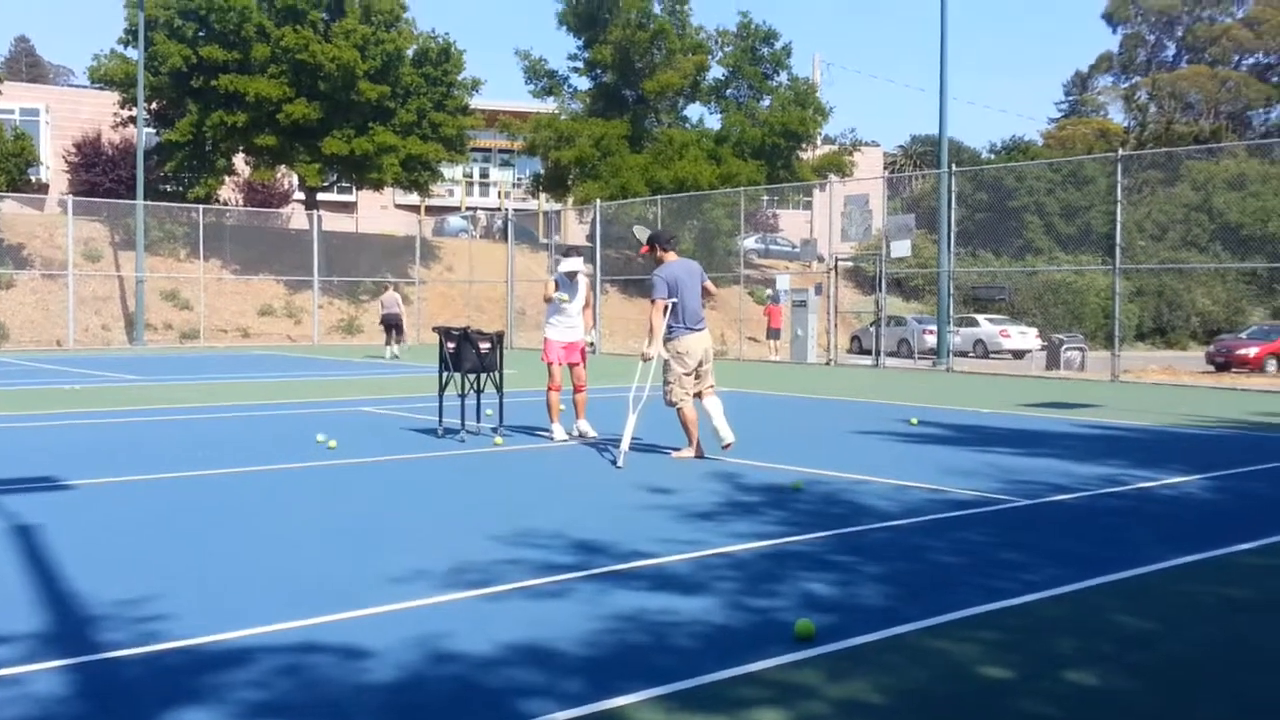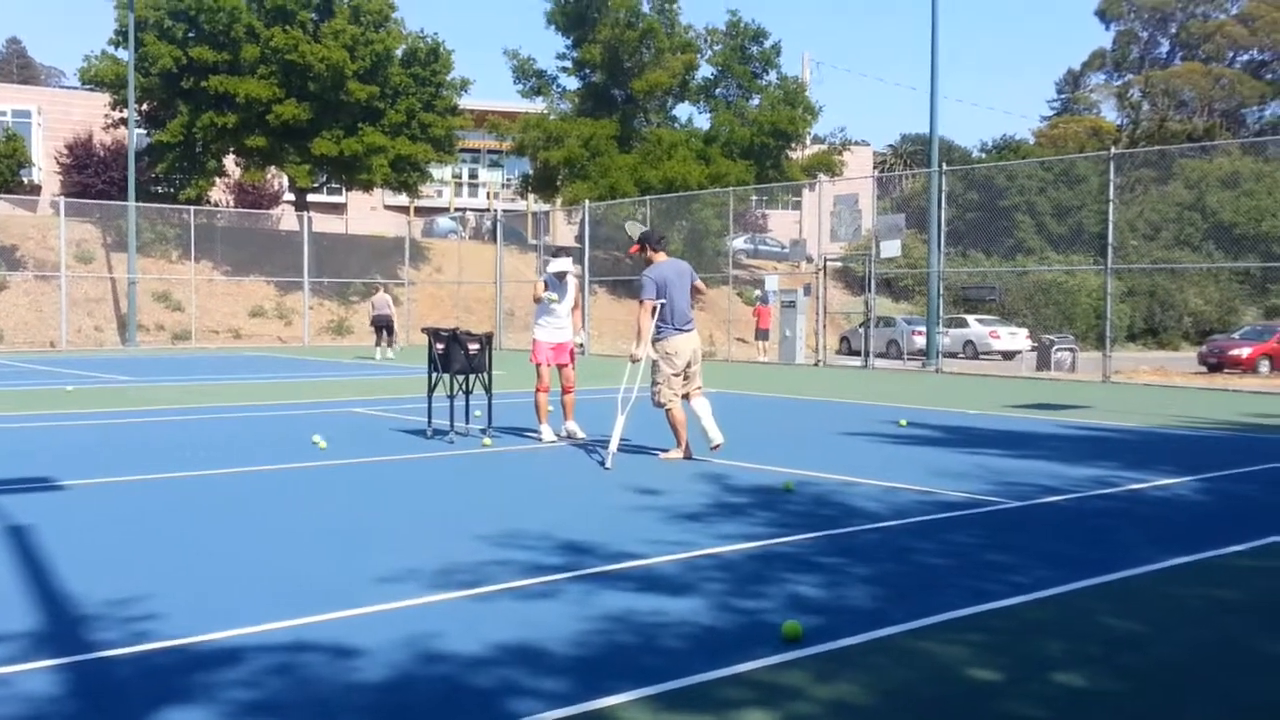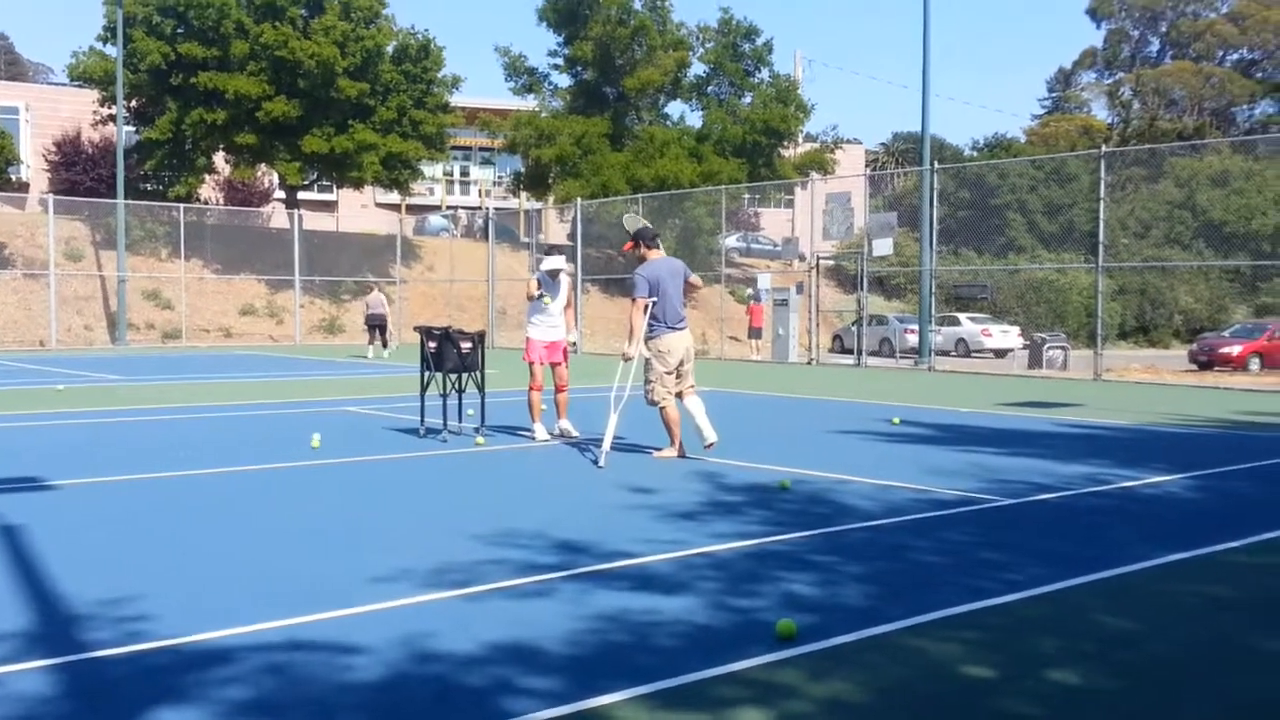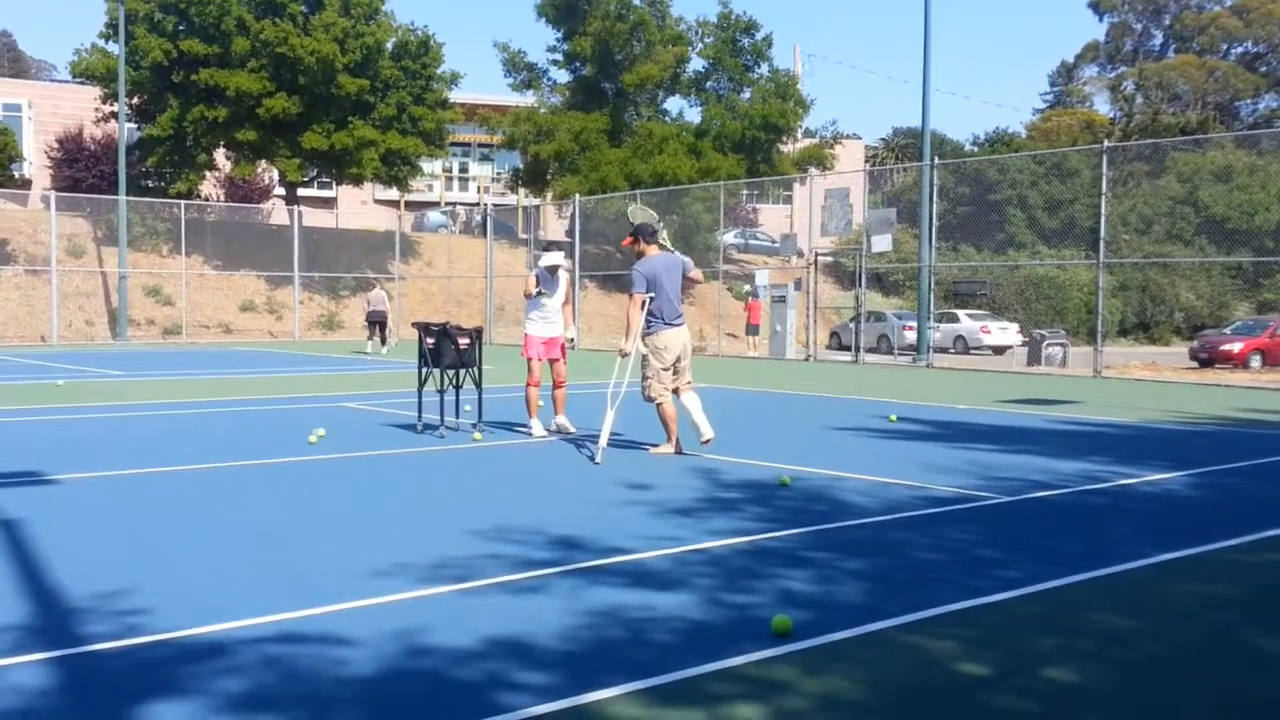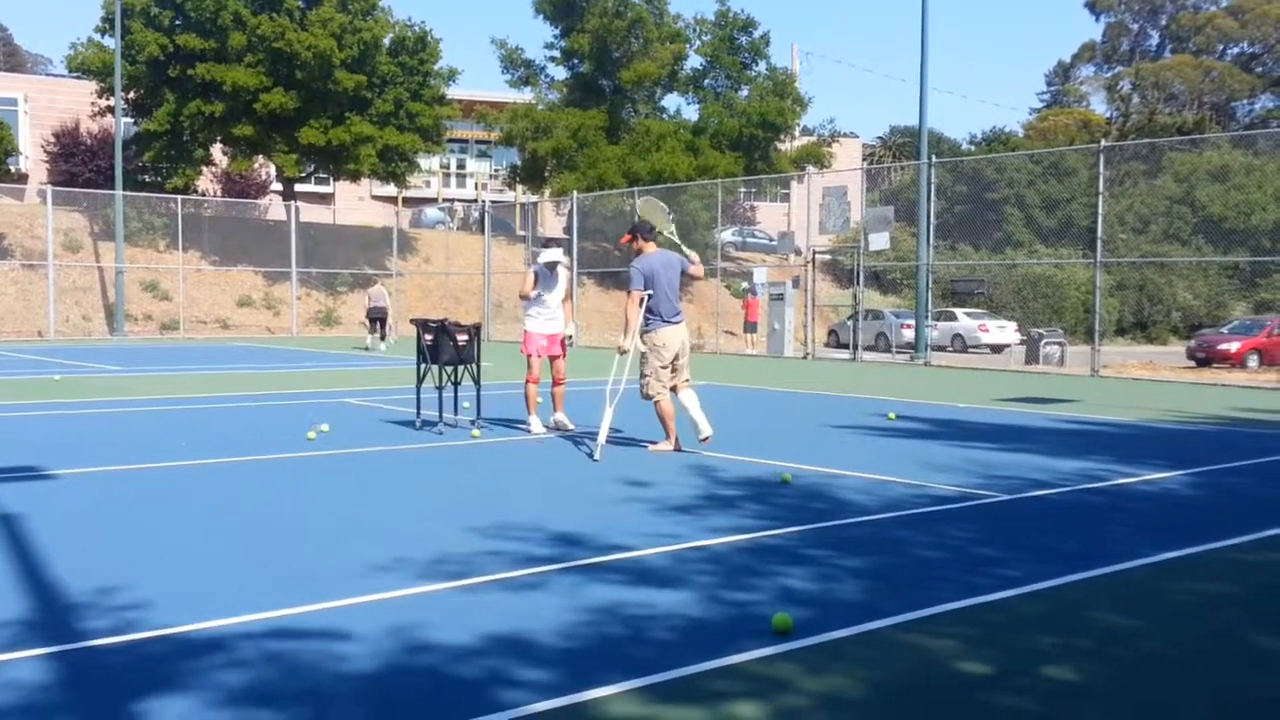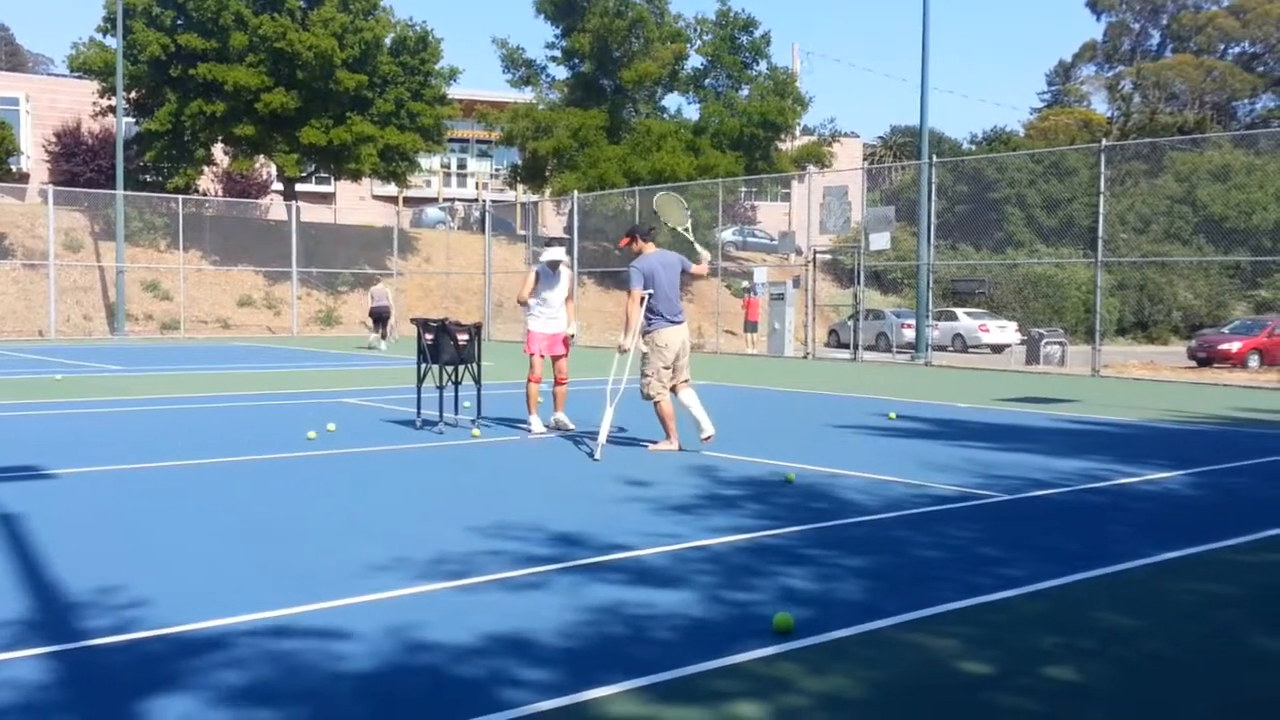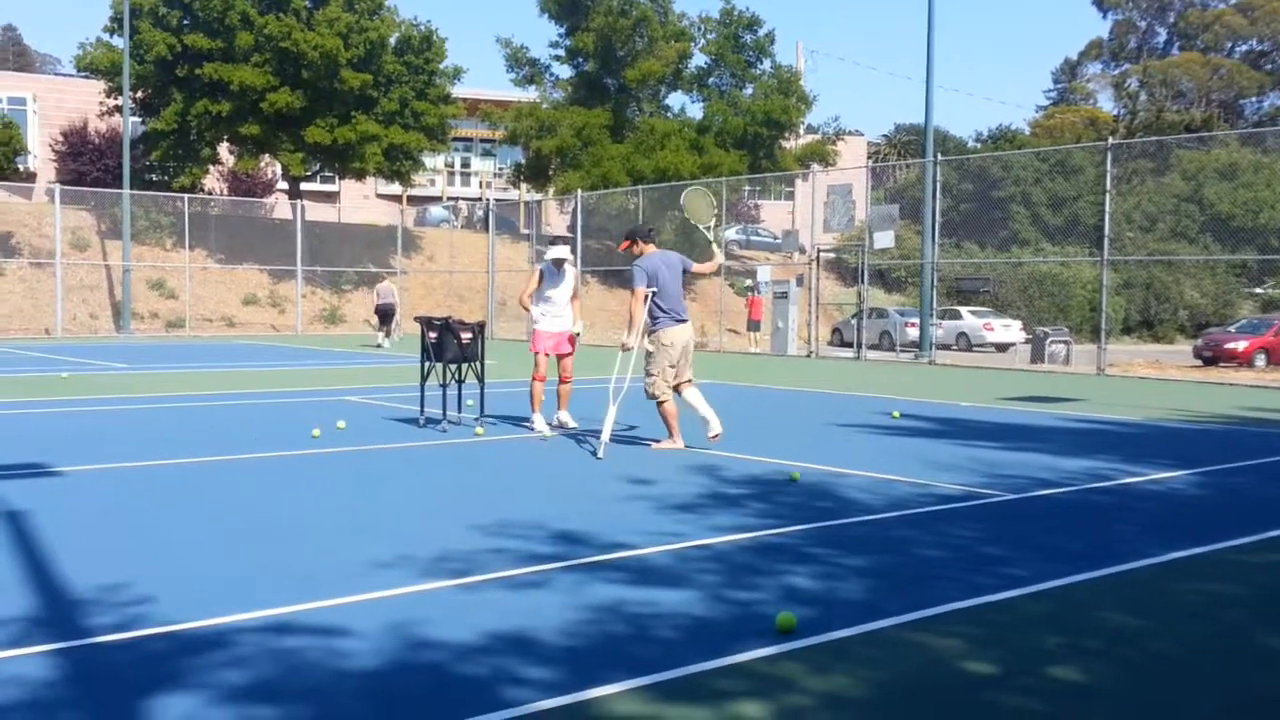
dt=0.1s
person 1, frame 1
left shoulder: (660, 274)
right shoulder: (694, 265)
left elbow: (657, 311)
right elbow: (712, 291)
left wrist: (653, 345)
left hip: (681, 342)
right hip: (703, 336)
left knee: (681, 398)
right knee: (706, 389)
left ankle: (694, 447)
right ankle: (723, 430)
person 1, frame 2
left shoulder: (649, 275)
right shoulder: (683, 266)
left elbow: (646, 312)
right elbow: (702, 290)
left wrist: (640, 346)
left hip: (669, 342)
right hip: (691, 337)
left knee: (670, 399)
right knee: (694, 390)
left ankle: (682, 448)
right ankle: (712, 431)
person 1, frame 3
left shoulder: (642, 273)
right shoulder: (678, 264)
left elbow: (638, 310)
right elbow: (698, 284)
left wrist: (632, 345)
left hip: (662, 341)
right hip: (684, 336)
left knee: (664, 397)
right knee: (686, 389)
left ankle: (676, 447)
right ankle: (705, 428)
person 1, frame 4
left shoulder: (640, 268)
right shoulder: (676, 259)
left elbow: (635, 306)
right elbow: (699, 278)
left wrist: (629, 341)
right wrist: (689, 263)
left hip: (659, 337)
right hip: (681, 332)
left knee: (660, 394)
right knee: (683, 385)
left ankle: (672, 443)
right ankle: (702, 425)
person 1, frame 5
left shoulder: (637, 265)
right shoulder: (674, 257)
left elbow: (633, 304)
right elbow: (699, 274)
left wrist: (627, 338)
right wrist: (696, 261)
left hip: (658, 334)
right hip: (680, 330)
left knee: (658, 391)
right knee: (681, 383)
left ankle: (671, 440)
right ankle: (700, 422)
person 1, frame 6
left shoulder: (637, 265)
right shoulder: (674, 257)
left elbow: (634, 302)
right elbow: (702, 272)
left wrist: (628, 337)
right wrist: (706, 260)
left hip: (659, 334)
right hip: (681, 329)
left knee: (658, 391)
right knee: (681, 383)
left ankle: (672, 440)
right ankle: (702, 421)
person 1, frame 7
left shoulder: (640, 265)
right shoulder: (673, 257)
left elbow: (637, 301)
right elbow: (702, 268)
left wrist: (631, 335)
right wrist: (717, 260)
left hip: (664, 334)
right hip: (685, 328)
left knee: (659, 390)
right knee: (682, 383)
left ankle: (674, 438)
right ankle: (709, 416)
person 2, frame 1
left shoulder: (585, 282)
right shoulder: (554, 282)
right elbow: (546, 297)
left wrist: (589, 331)
right wrist: (553, 297)
left hip: (576, 338)
right hip: (555, 337)
left knee: (580, 383)
right knee: (555, 383)
left ankle: (580, 424)
right ankle: (555, 426)
person 2, frame 2
left shoulder: (574, 283)
right shoulder: (543, 282)
right elbow: (536, 297)
left wrist: (578, 332)
right wrist: (543, 296)
left hip: (565, 339)
right hip: (544, 338)
left knee: (569, 384)
right knee: (543, 384)
left ankle: (569, 425)
right ankle: (544, 427)
person 2, frame 3
left shoulder: (566, 281)
right shoulder: (537, 280)
right elbow: (529, 295)
left wrist: (572, 330)
right wrist: (536, 295)
left hip: (558, 337)
right hip: (537, 337)
left knee: (562, 382)
right knee: (537, 382)
left ankle: (562, 423)
right ankle: (537, 426)
person 2, frame 4
left shoulder: (565, 277)
right shoulder: (535, 277)
right elbow: (526, 293)
left wrist: (569, 326)
right wrist: (534, 292)
left hip: (557, 334)
right hip: (535, 333)
left knee: (560, 378)
right knee: (534, 378)
left ankle: (559, 419)
right ankle: (534, 422)
person 2, frame 5
left shoulder: (565, 274)
right shoulder: (534, 274)
right elbow: (523, 293)
left wrist: (569, 324)
right wrist: (530, 294)
left hip: (557, 331)
right hip: (535, 330)
left knee: (560, 376)
right knee: (533, 375)
left ankle: (558, 416)
right ankle: (533, 418)
person 2, frame 6
left shoulder: (567, 274)
right shoulder: (536, 273)
right elbow: (521, 297)
left wrist: (571, 323)
right wrist: (528, 301)
left hip: (559, 330)
right hip: (538, 329)
left knee: (562, 375)
right knee: (535, 375)
left ankle: (558, 416)
right ankle: (533, 418)
person 2, frame 7
left shoulder: (572, 272)
right shoulder: (541, 272)
right elbow: (524, 296)
left wrist: (577, 321)
right wrist: (531, 309)
left hip: (565, 329)
right hip: (543, 328)
left knee: (566, 374)
right knee: (540, 373)
left ankle: (561, 415)
right ankle: (536, 416)
